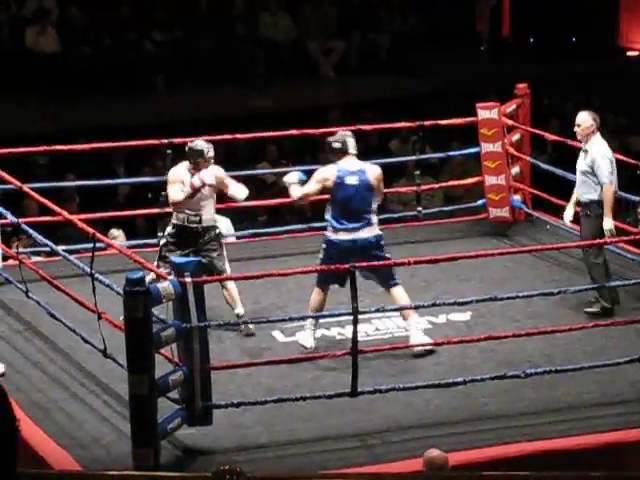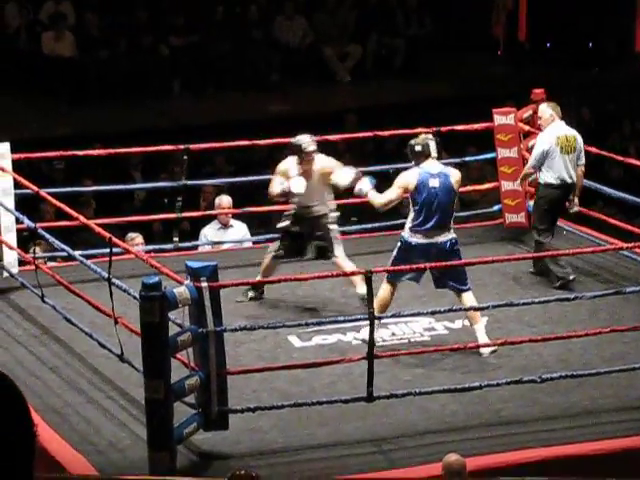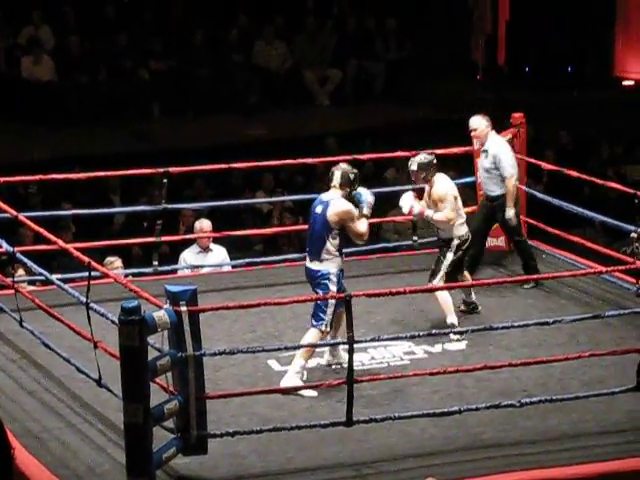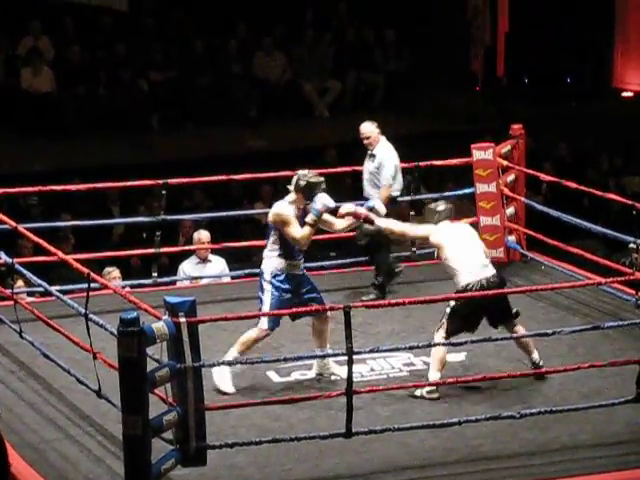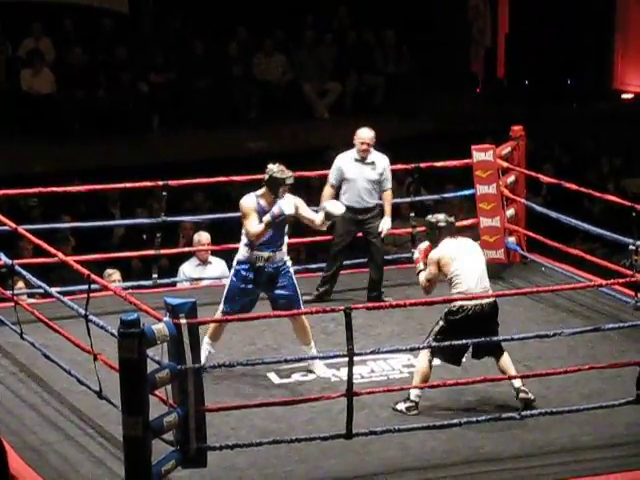
dt=1s
person 1, frame 1
left shoulder: (328, 173)
right shoulder: (374, 171)
left elbow: (299, 196)
left wrist: (291, 182)
left hip: (338, 241)
right hip: (369, 239)
left knee: (322, 285)
right knee: (392, 284)
left ankle: (308, 334)
right ankle: (417, 334)
person 1, frame 2
left shoulder: (409, 177)
right shoulder: (455, 175)
left elbow: (382, 203)
left wrist: (366, 189)
left hip: (414, 242)
right hip: (444, 243)
left knee: (390, 281)
right knee: (463, 290)
right ankle: (483, 340)
person 1, frame 3
left shoulder: (321, 199)
right shoulder: (343, 207)
right elbow: (361, 236)
right wrist: (365, 210)
left hip: (315, 265)
right hip: (327, 271)
left knee: (339, 307)
right knee: (321, 326)
left ankle: (333, 353)
right ankle: (293, 376)
person 1, frame 4
left shoulder: (305, 207)
right shoulder: (281, 210)
left elbow: (335, 226)
right elbow: (301, 241)
right wrist: (314, 215)
left hip: (296, 272)
right hip: (276, 275)
left knee: (321, 315)
right knee: (265, 328)
left ankle: (324, 363)
right ankle: (224, 366)
person 1, frame 5
left shoulder: (292, 201)
right shoulder: (249, 202)
left elbow: (317, 223)
right elbow: (254, 235)
left wrist: (326, 214)
right wrist: (272, 217)
left hip: (278, 265)
right hip: (249, 265)
left knee: (297, 313)
right knee: (226, 313)
left ankle: (313, 358)
right ankle: (205, 350)
person 2, frame 1
left shoulder: (215, 172)
right shoulder: (177, 173)
left elbow: (230, 188)
right elbow: (175, 203)
left wrist: (239, 191)
right wrist: (193, 188)
left hip: (208, 229)
right hip: (180, 229)
left knee: (223, 274)
left ankle: (241, 317)
person 2, frame 2
left shoulder: (325, 163)
right shoulder: (287, 166)
left elbow: (344, 179)
right elbow: (274, 193)
left wrist: (353, 176)
right wrist: (286, 190)
left hip: (322, 216)
right hip: (299, 213)
left knee: (338, 258)
right knee: (275, 254)
left ankle: (364, 294)
right ankle: (256, 289)
person 2, frame 3
left shoulder: (442, 188)
right shoulder: (430, 184)
left elbow: (449, 217)
right elbow: (427, 208)
left wrist: (423, 212)
right wrist: (415, 206)
left hip: (455, 238)
right hip: (449, 236)
left knee: (437, 283)
right knee: (456, 272)
left ankle: (454, 327)
right ankle: (471, 302)
person 2, frame 4
left shoulder: (435, 231)
right shoulder: (467, 228)
left elbow: (400, 228)
left wrist: (366, 215)
left hip: (470, 287)
right hip: (493, 280)
left knee: (442, 335)
right knee: (512, 325)
left ankle: (432, 385)
right ankle: (537, 363)
person 2, frame 5
left shoulder: (436, 254)
right shoulder: (471, 244)
left elbow: (426, 287)
left wrist: (420, 265)
left hip: (463, 310)
right hip: (488, 306)
left knee: (428, 350)
right knee: (496, 349)
left ankle: (412, 401)
right ankle: (520, 389)
person 3, frame 1
left shoulder: (599, 151)
right shoulder: (586, 149)
left elbow: (609, 186)
left wrist: (608, 217)
right wrist: (571, 205)
left hip: (596, 209)
right hip: (588, 207)
left knee: (593, 253)
right knee: (593, 252)
left ankle: (606, 300)
right ankle: (605, 294)
person 3, frame 2
left shoulder: (546, 137)
right shoulder: (575, 136)
left elbow: (530, 168)
right elbow: (580, 170)
left wrist: (522, 178)
right wrist: (575, 195)
left hip: (548, 190)
right hip: (566, 189)
left knee: (541, 234)
right knee: (547, 230)
left ankle: (562, 273)
right ankle: (540, 267)
person 3, frame 3
left shoulder: (499, 148)
right shoulder: (485, 147)
left elbow: (510, 179)
left wrist: (510, 208)
left hip: (502, 200)
right hip: (489, 199)
left knee: (516, 239)
right knee: (476, 234)
left ankle: (532, 275)
right ankle: (467, 271)
person 3, frame 4
left shoulder: (386, 154)
right shoulder: (373, 152)
left elbow: (386, 187)
left wrist: (376, 211)
left hip: (382, 205)
right hip: (373, 204)
left knee: (379, 246)
right knee: (364, 240)
left ankle: (379, 288)
right ankle: (390, 268)
person 3, frame 5
left shoulder: (382, 161)
right shoulder: (342, 159)
left elbow: (386, 191)
right elbow: (330, 187)
left wrist: (387, 217)
left hip: (371, 214)
right hip: (347, 214)
left knee: (377, 255)
right knee: (336, 253)
left ankle: (375, 294)
right ankle: (323, 291)
